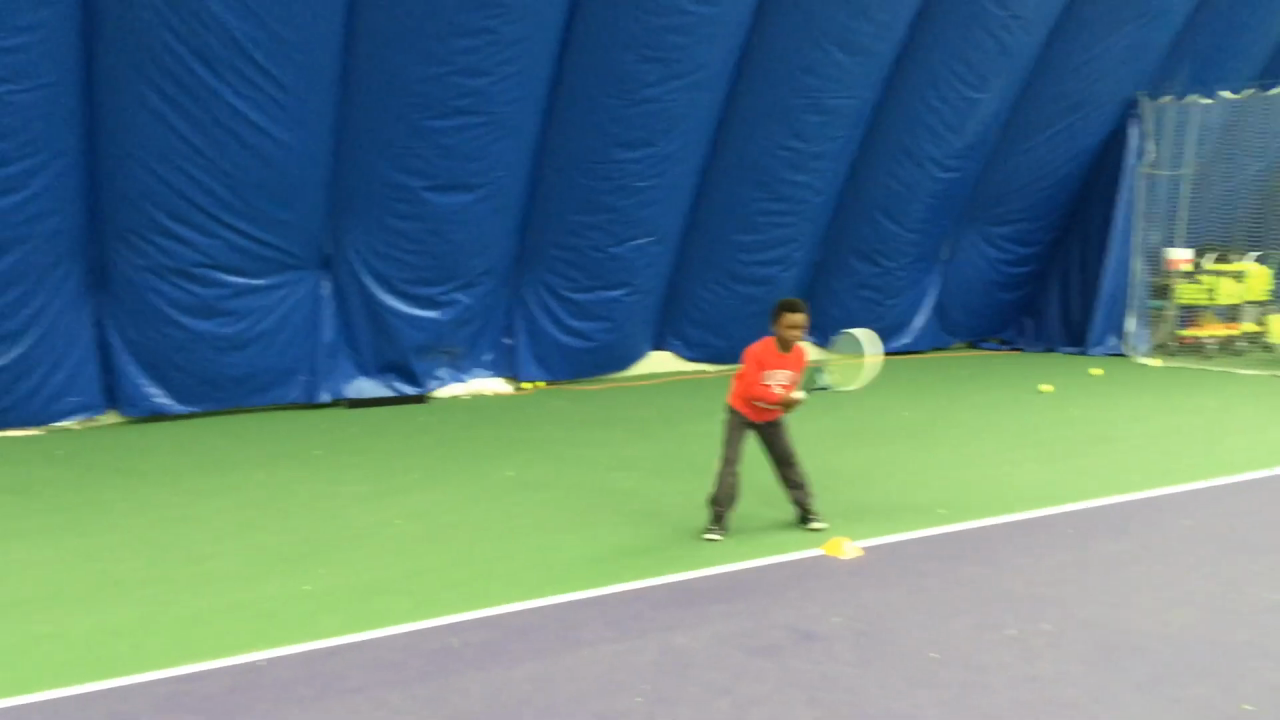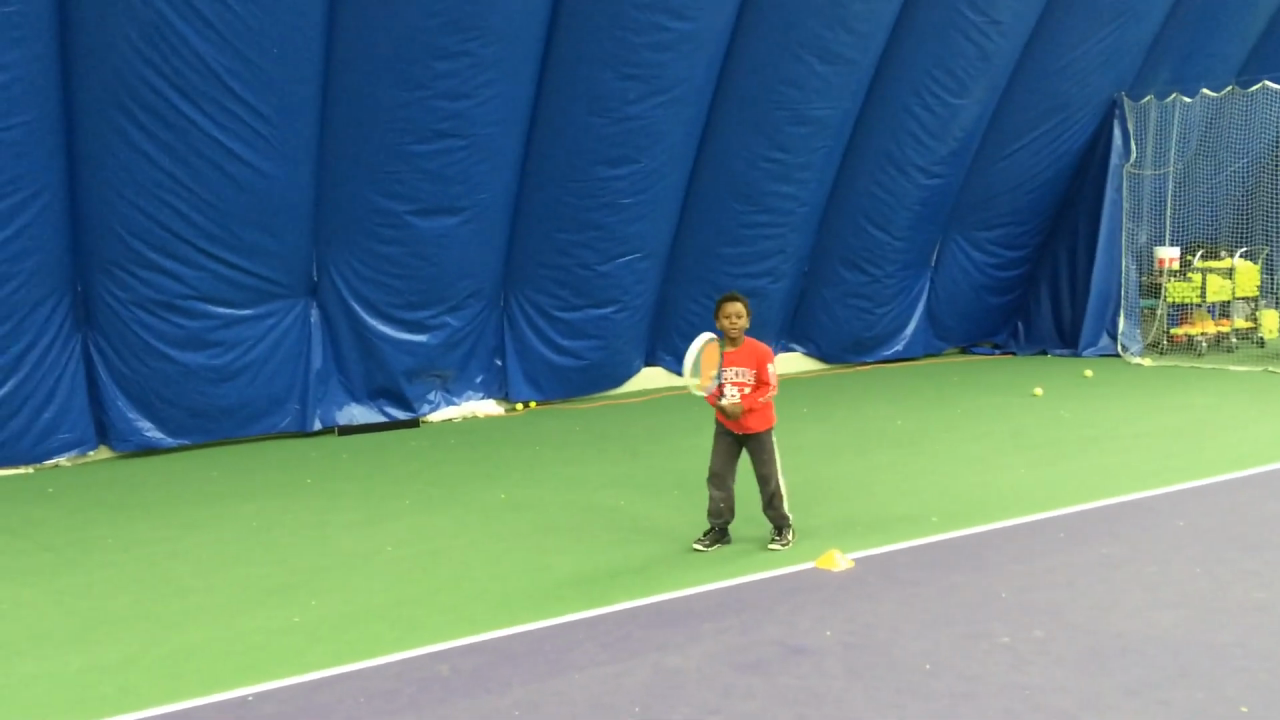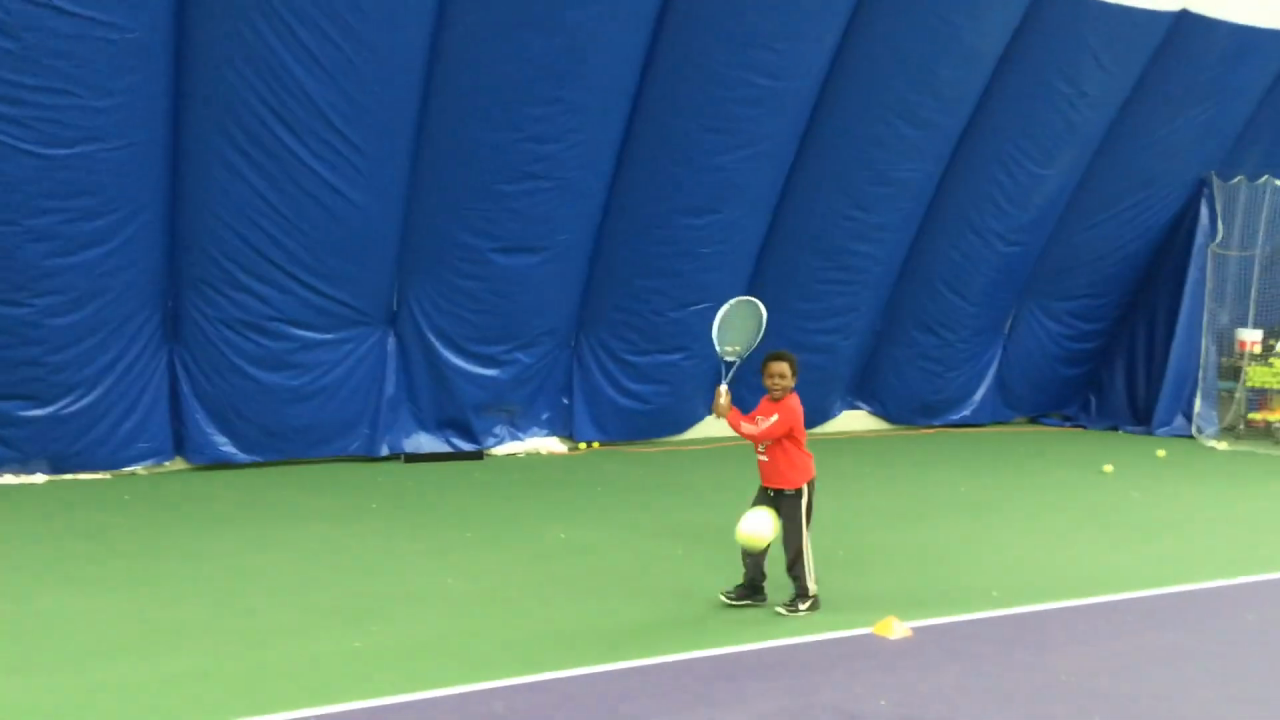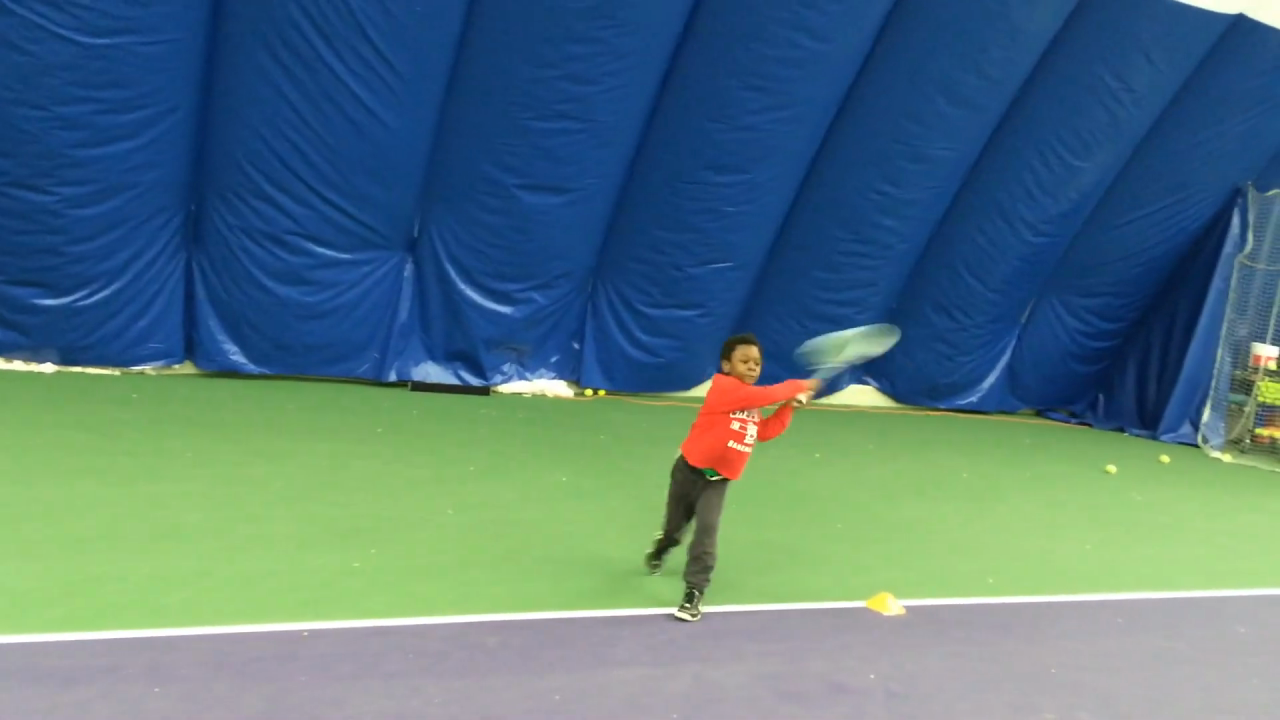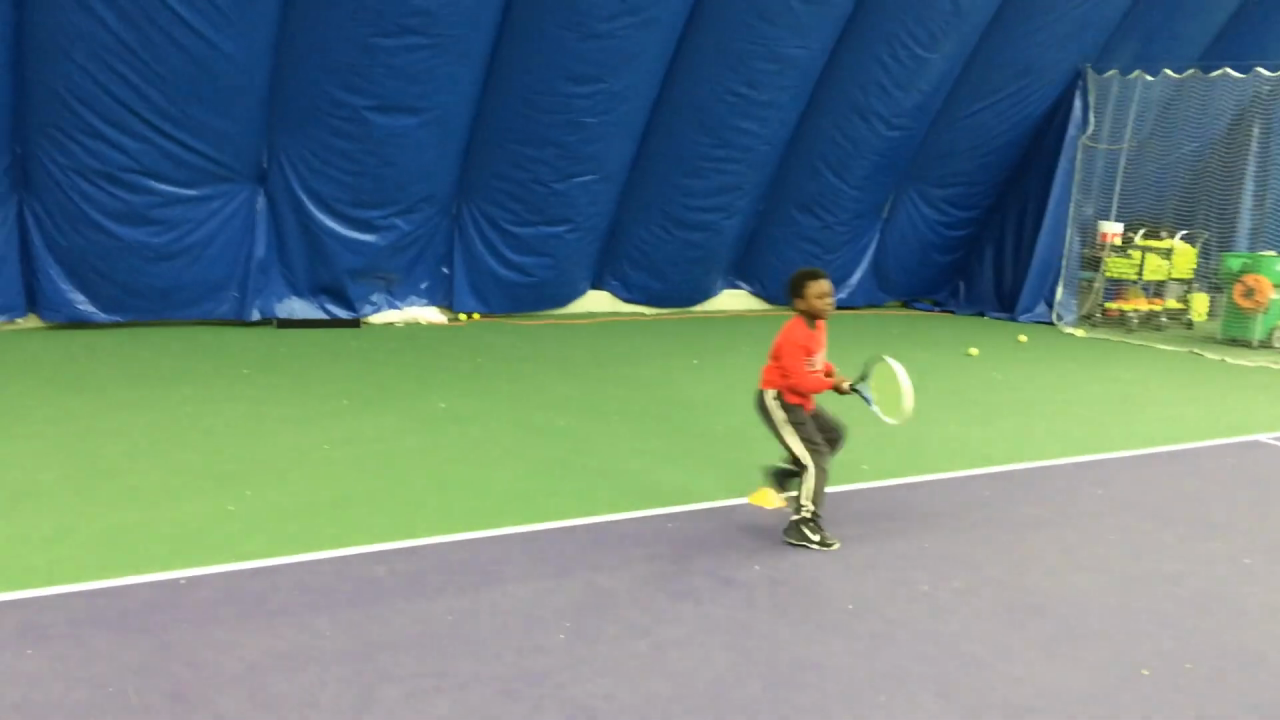
dt=1s
person 1, frame 1
left shoulder: (798, 354)
right shoulder: (756, 352)
left elbow: (791, 383)
right elbow: (750, 389)
left wrist: (791, 398)
right wrist: (780, 398)
left hip: (772, 415)
right hip: (742, 412)
left knee: (787, 458)
right knee: (729, 461)
left ankle: (805, 508)
right ankle: (718, 517)
person 1, frame 2
left shoulder: (761, 352)
left elbow: (769, 388)
left wrist: (742, 405)
right wrist: (719, 404)
left hip: (758, 426)
right hip: (725, 425)
left knee: (768, 476)
right knee: (718, 475)
left ankle: (783, 526)
right ankle: (719, 528)
person 1, frame 3
left shoulder: (789, 408)
right shoulder: (766, 403)
left elbow: (757, 432)
right elbow: (750, 426)
left wrist: (726, 413)
right wrist: (728, 409)
left hip: (794, 486)
right hip: (770, 484)
left knee: (796, 541)
left ankle: (807, 596)
right ankle: (752, 588)
person 1, frame 4
left shoulder: (755, 401)
right shoulder: (721, 386)
left elbow: (768, 433)
right elbow: (762, 395)
left wrist: (790, 403)
right wrist: (798, 388)
left hip: (720, 476)
right hip: (691, 467)
left knee: (707, 530)
right knee: (676, 521)
left ankle: (694, 591)
right ankle: (662, 546)
person 1, frame 5
left shoulder: (818, 326)
right shoulder: (795, 336)
right elbow: (796, 379)
left wrist: (833, 374)
right wrist: (831, 385)
left hip: (800, 400)
right hip: (778, 401)
left knee: (834, 433)
right knee: (814, 458)
left ankle: (785, 476)
right ankle: (803, 524)
